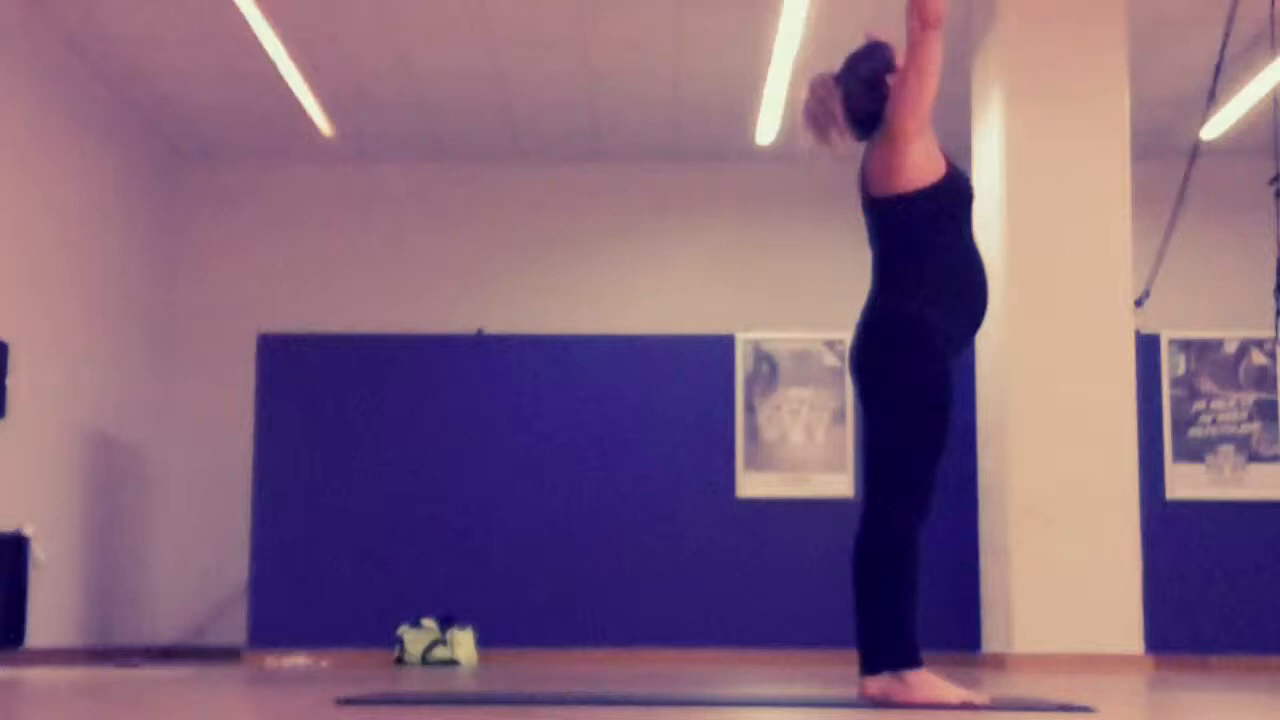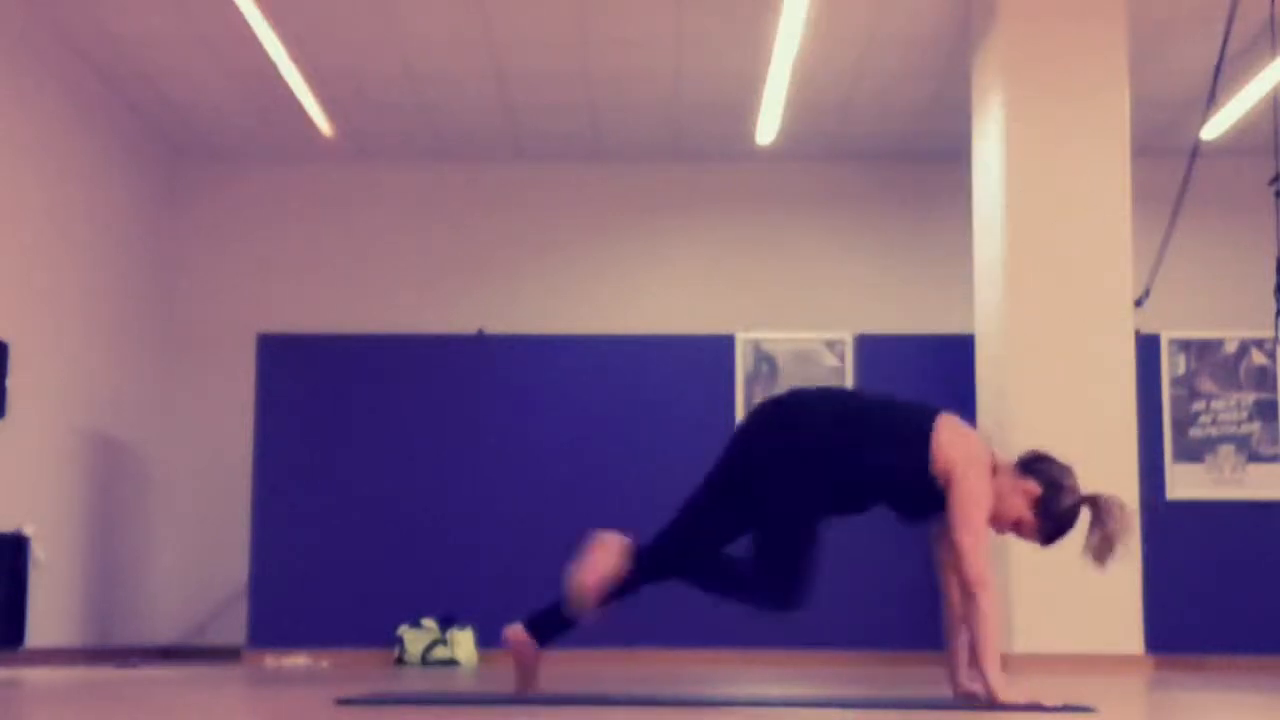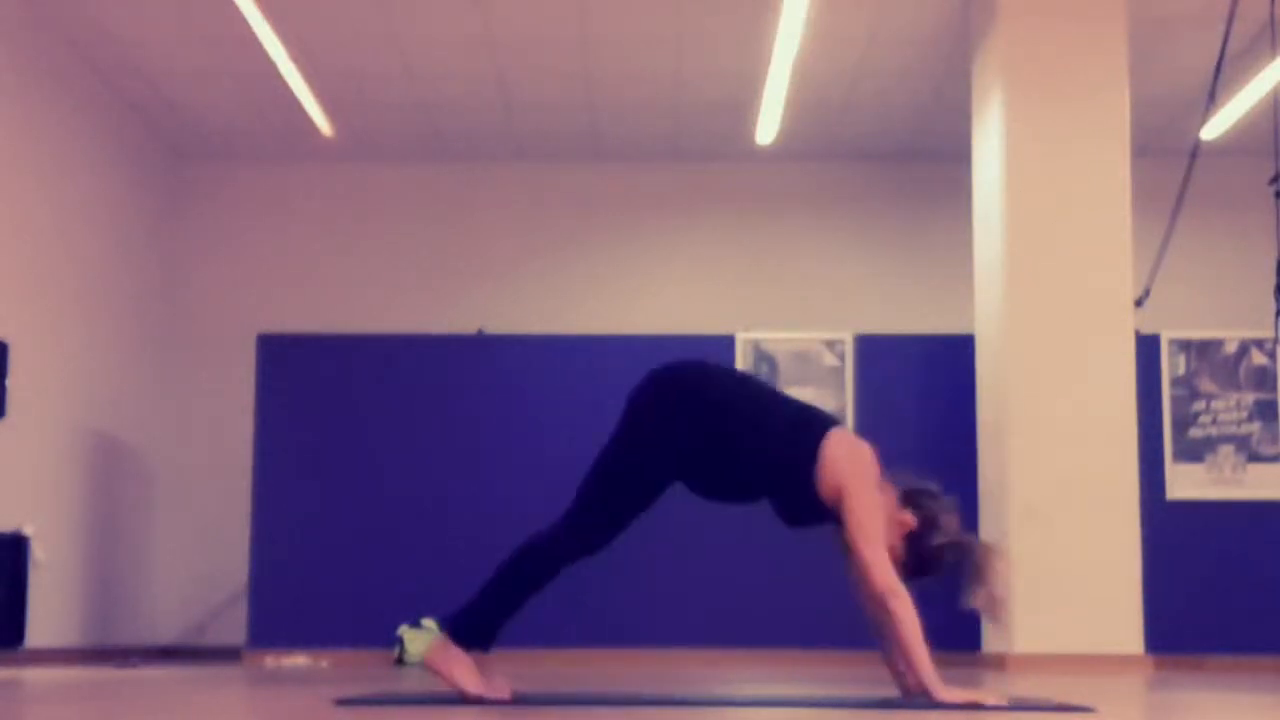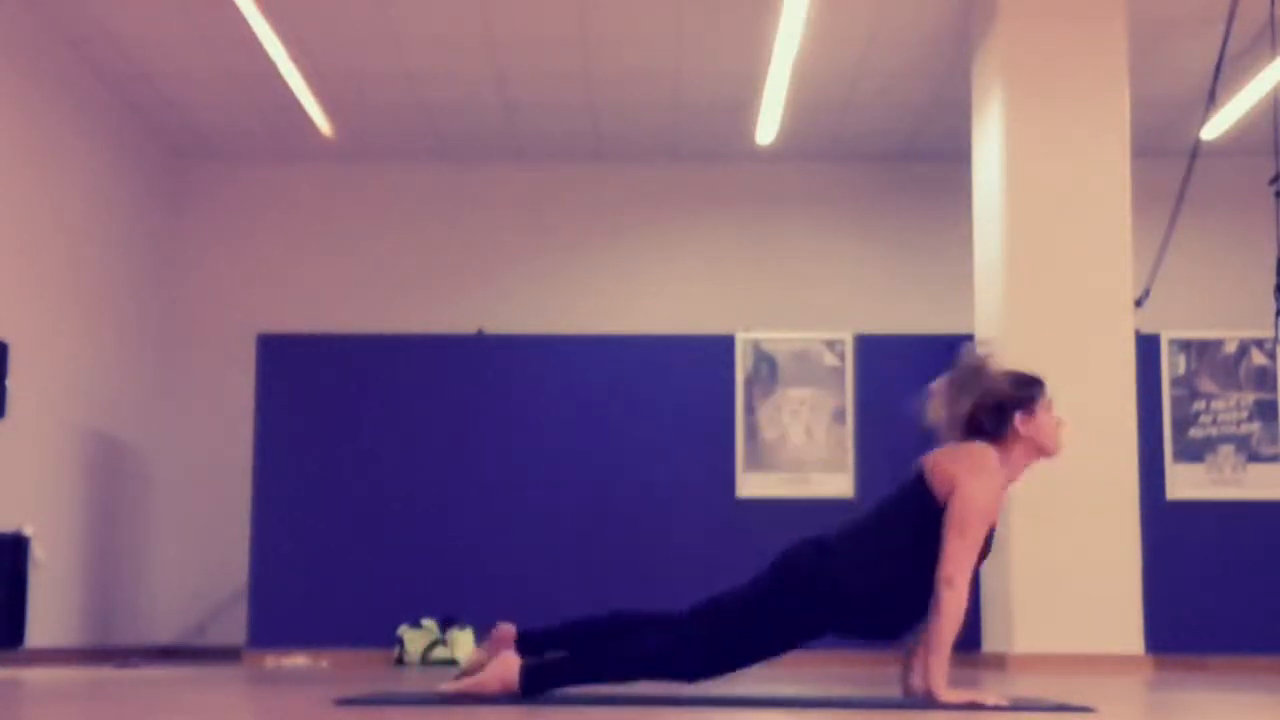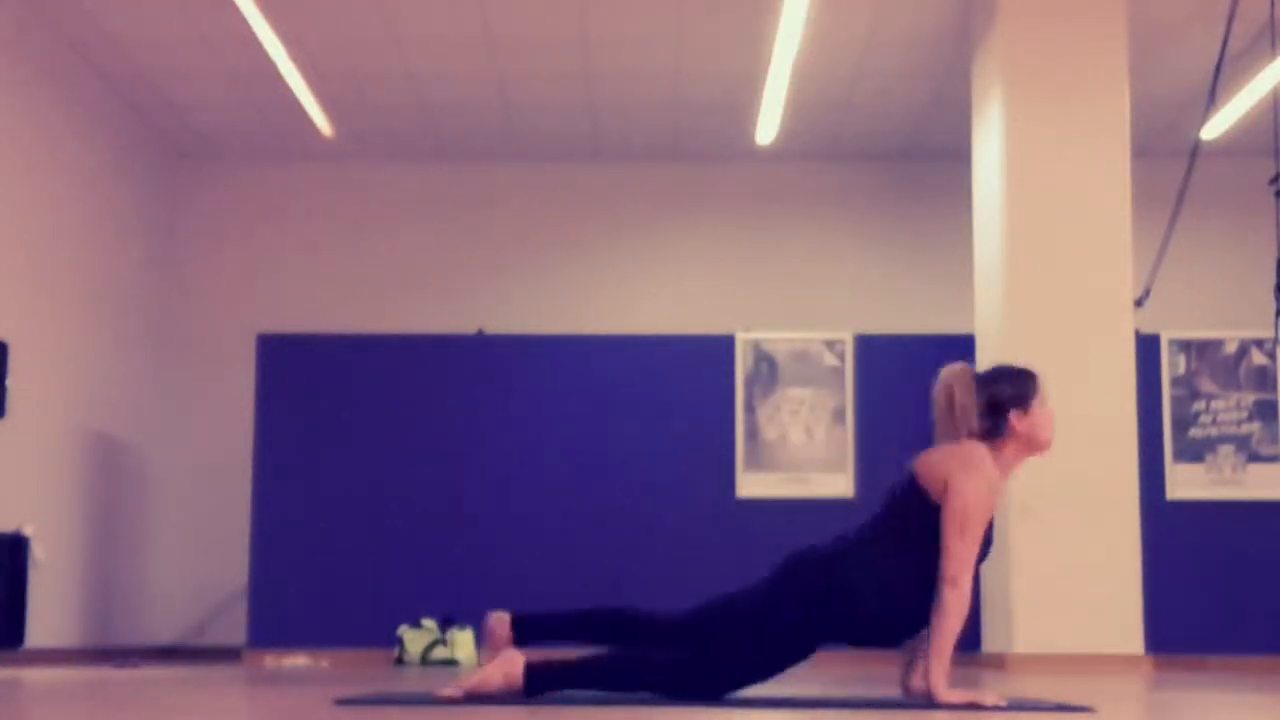
dt=1s
person 1, frame 1
left shoulder: (902, 152)
right shoulder: (900, 146)
left hip: (905, 347)
right hip: (908, 346)
left knee: (894, 509)
right knee: (899, 508)
left ankle: (884, 667)
right ankle: (898, 670)
person 1, frame 2
left shoulder: (966, 473)
right shoulder: (973, 471)
left elbow: (955, 582)
right elbow: (974, 580)
left wrist: (962, 671)
right wrist: (994, 682)
left hip: (793, 440)
right hip: (791, 440)
left knee: (679, 552)
right knee: (779, 585)
left ankle: (533, 632)
right ankle: (626, 556)
person 1, frame 3
left shoulder: (859, 479)
right shoulder: (859, 488)
left elbow: (878, 593)
right elbow: (886, 592)
left wrist: (908, 674)
right wrist: (933, 687)
left hip: (692, 409)
right hip: (679, 412)
left knee: (579, 536)
right knee: (580, 532)
right ankle: (453, 640)
person 1, frame 4
left shoulder: (969, 462)
right shoulder: (981, 469)
left elbow: (931, 575)
right elbow: (953, 582)
left wrist: (919, 669)
right wrist: (940, 681)
left hip: (829, 582)
right hip: (822, 584)
left knee: (676, 637)
right knee: (683, 650)
left ankle: (518, 644)
right ankle: (518, 670)
person 1, frame 5
left shoulder: (956, 461)
right shoulder: (974, 466)
left elbow: (926, 584)
right elbow: (955, 585)
left wrist: (917, 669)
right wrist: (938, 683)
left hip: (823, 591)
right hip: (825, 594)
left knee: (669, 636)
right knee: (684, 671)
left ankle: (514, 628)
right ankle: (524, 673)
